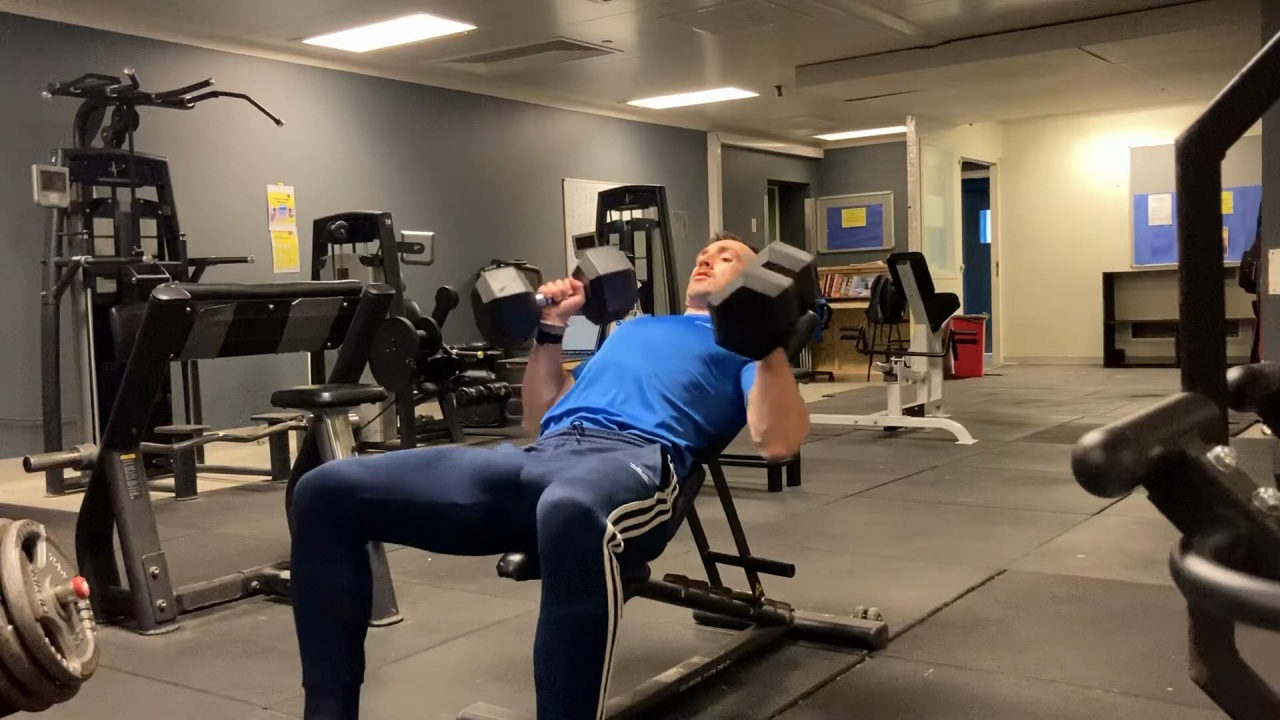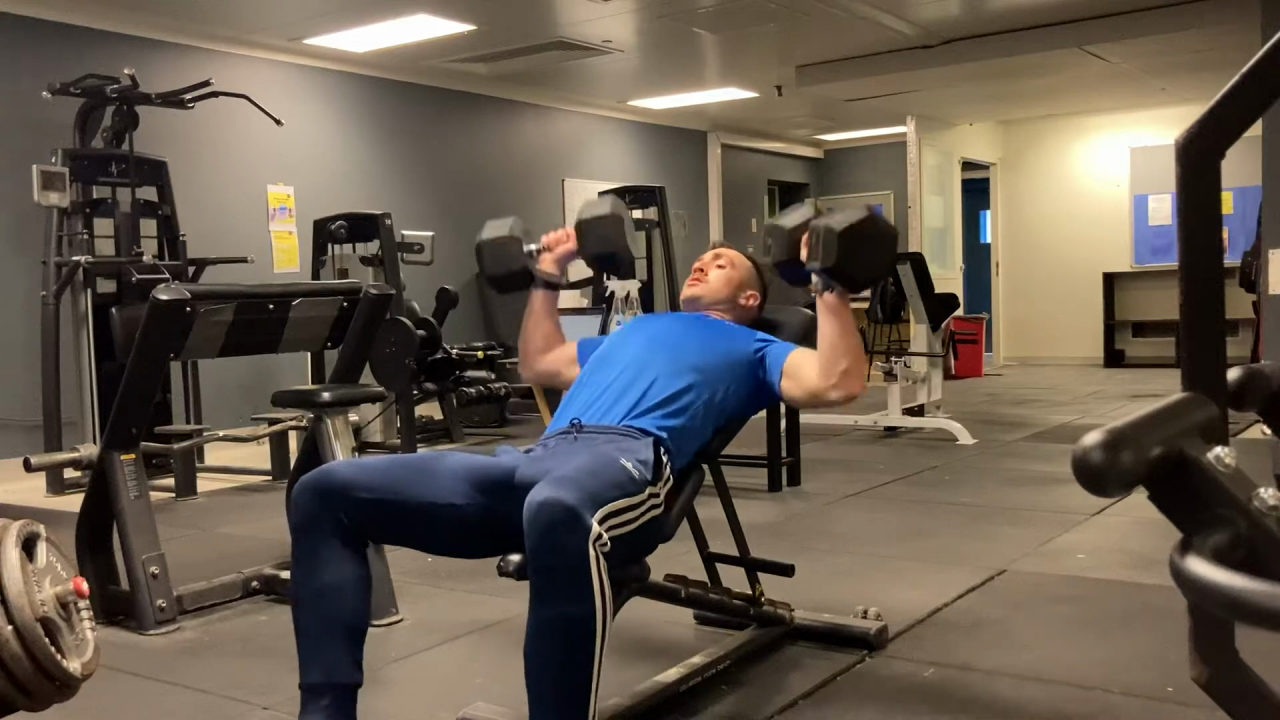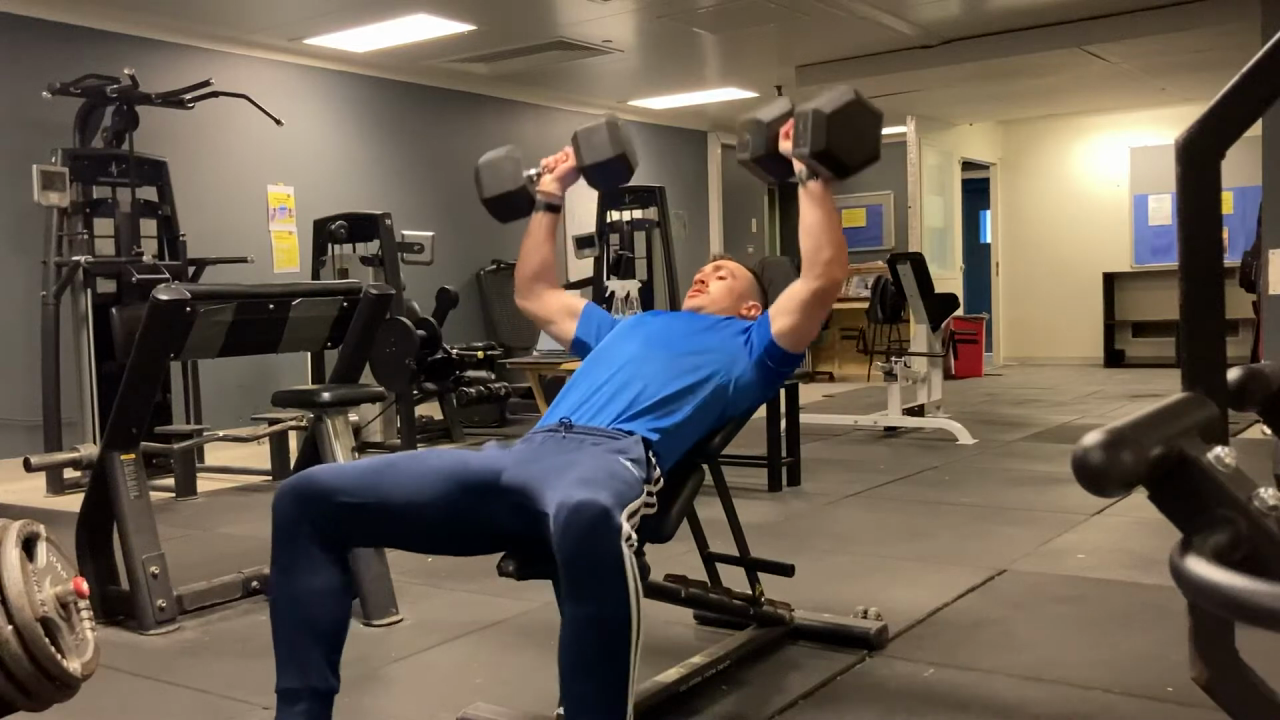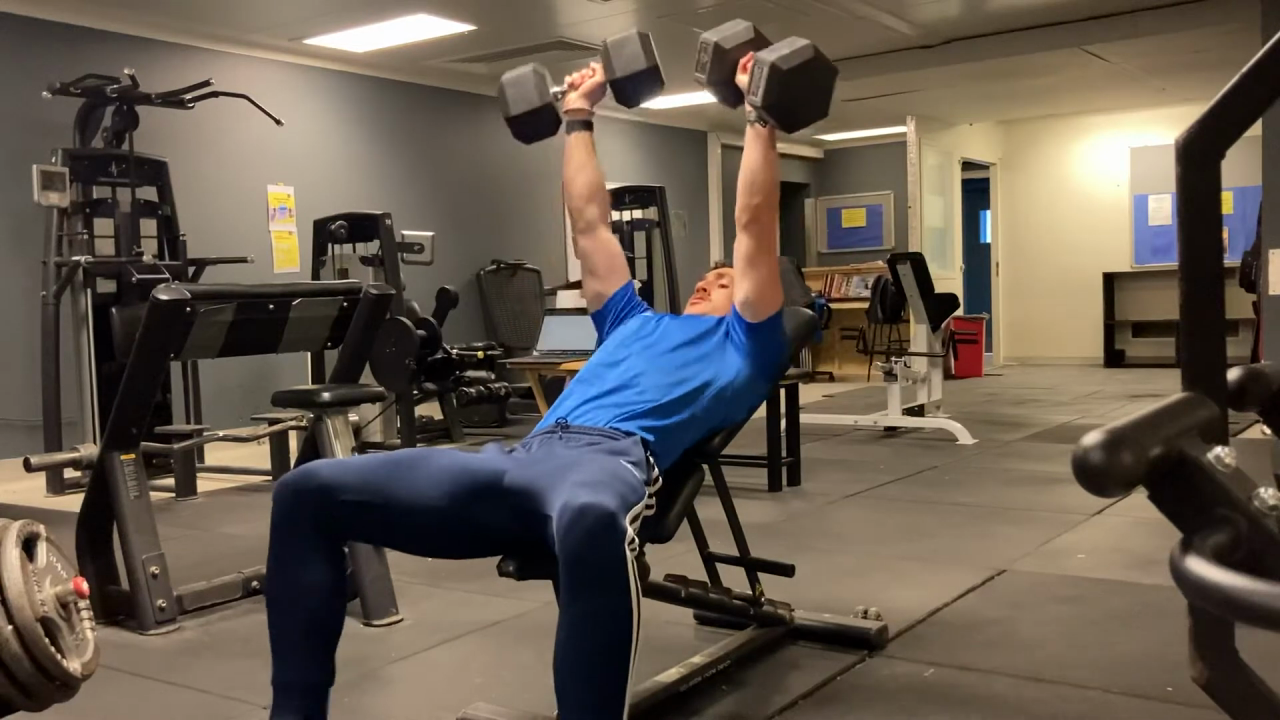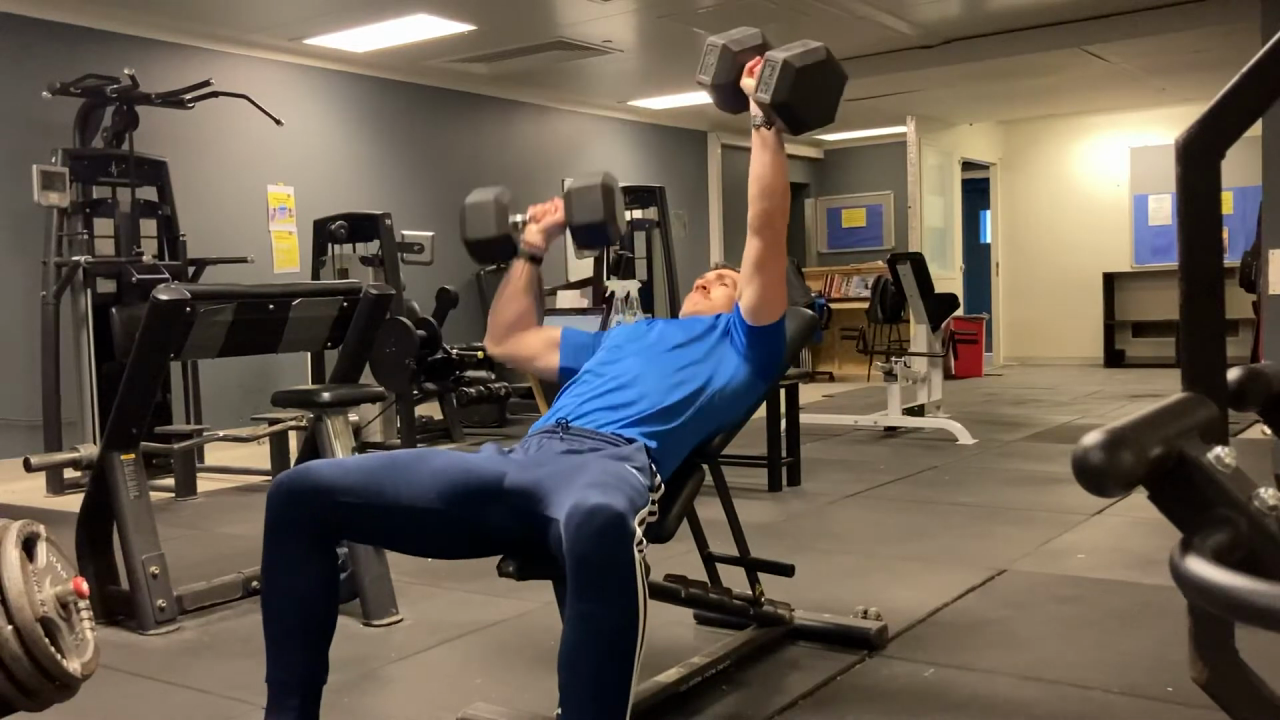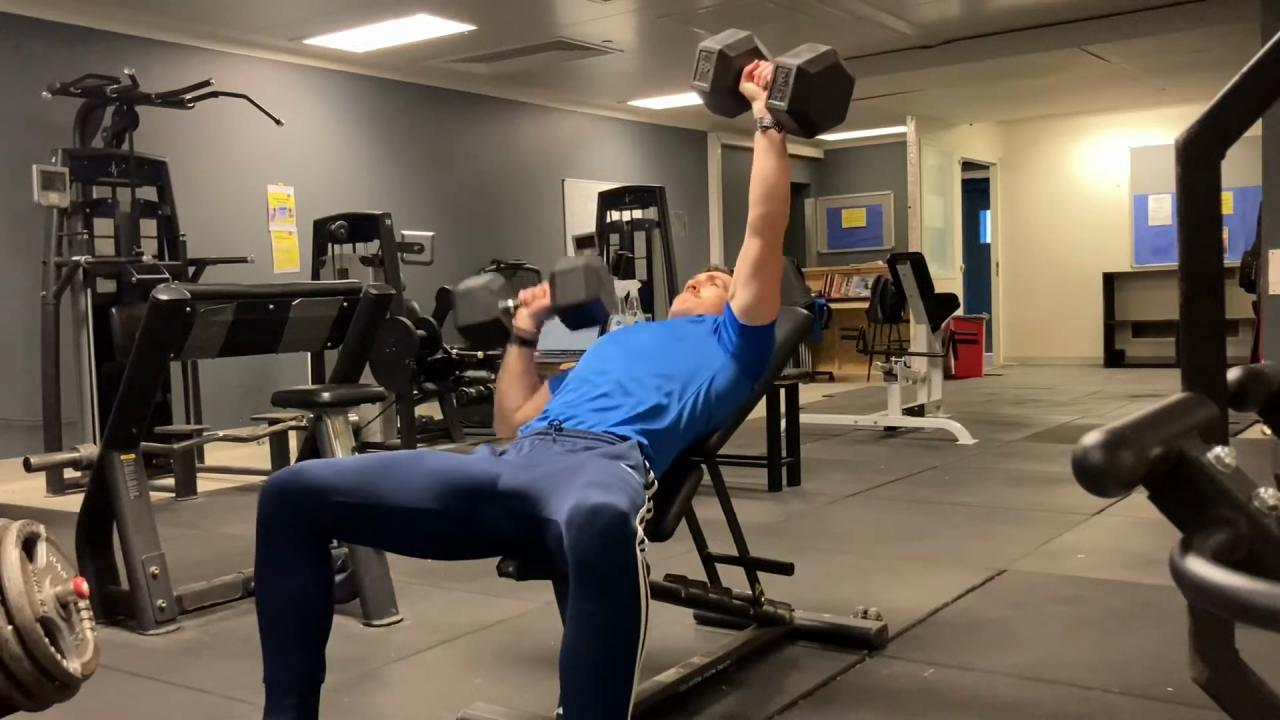
dt=0.5s
person 1, frame 1
right shoulder: (629, 329)
left elbow: (779, 442)
right wrist: (549, 328)
left hip: (636, 461)
right hip: (538, 457)
left knee: (571, 511)
right knee: (326, 492)
person 1, frame 2
left shoulder: (749, 348)
right shoulder: (629, 330)
left elbow: (840, 382)
right elbow: (537, 363)
left wrist: (828, 280)
right wrist: (548, 274)
left hip: (626, 461)
right hip: (534, 458)
left knee: (556, 512)
right knee: (325, 492)
person 1, frame 3
left shoulder: (746, 348)
right shoulder: (627, 328)
left elbow: (823, 278)
right elbow: (535, 295)
left wrist: (809, 172)
right wrist: (548, 198)
left hip: (615, 459)
right hip: (517, 456)
left knee: (586, 514)
right knee: (308, 499)
person 1, frame 4
left shoulder: (745, 345)
right shoulder: (636, 322)
left elbow: (755, 228)
right elbow: (592, 224)
left wrist: (759, 112)
right wrist: (579, 117)
left hip: (614, 458)
right hip: (521, 457)
left knee: (591, 520)
right knee: (309, 491)
person 1, frame 5
left shoulder: (741, 344)
right shoulder: (623, 336)
left elbow: (765, 236)
right elbow: (506, 341)
left wrist: (765, 119)
right wrist: (532, 245)
left hip: (613, 461)
right hip: (518, 459)
left knee: (597, 521)
right knee: (302, 493)
person 1, frame 6
left shoulder: (730, 342)
right shoulder: (613, 342)
left elbow: (764, 235)
left wrist: (768, 119)
right wrist: (523, 331)
left hip: (607, 460)
right hip: (512, 463)
left knee: (600, 523)
right knee: (293, 494)
